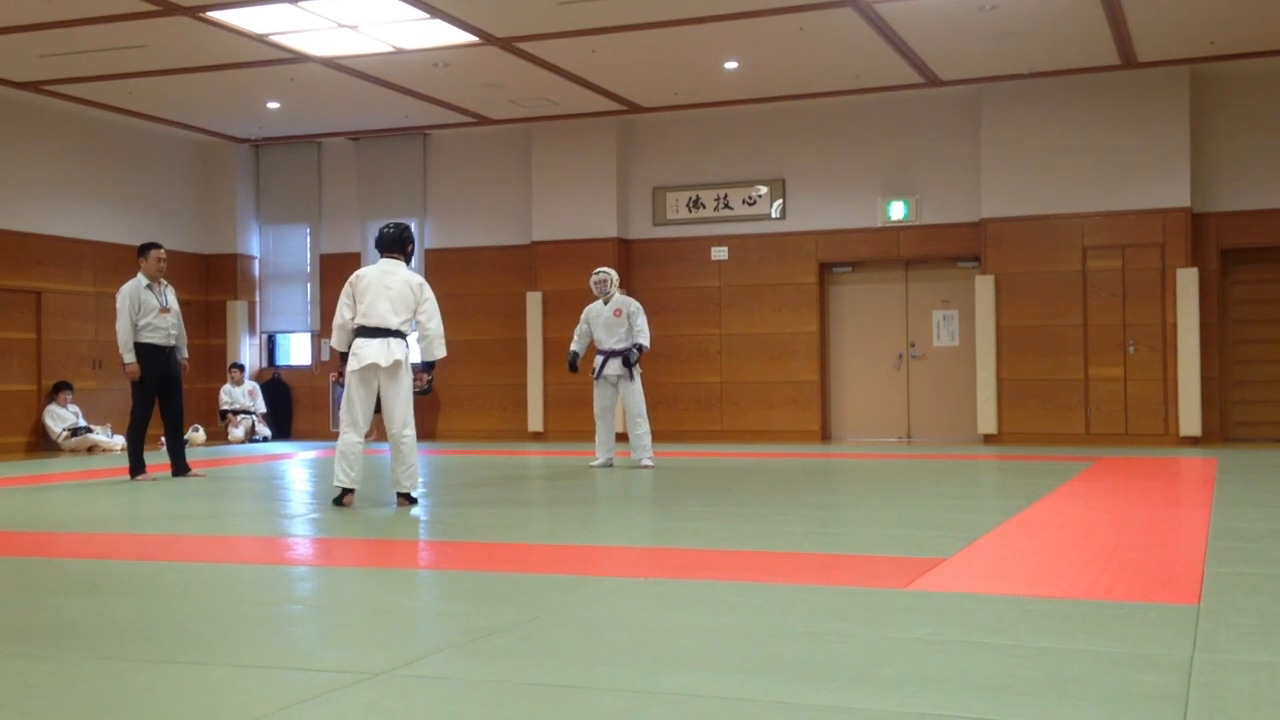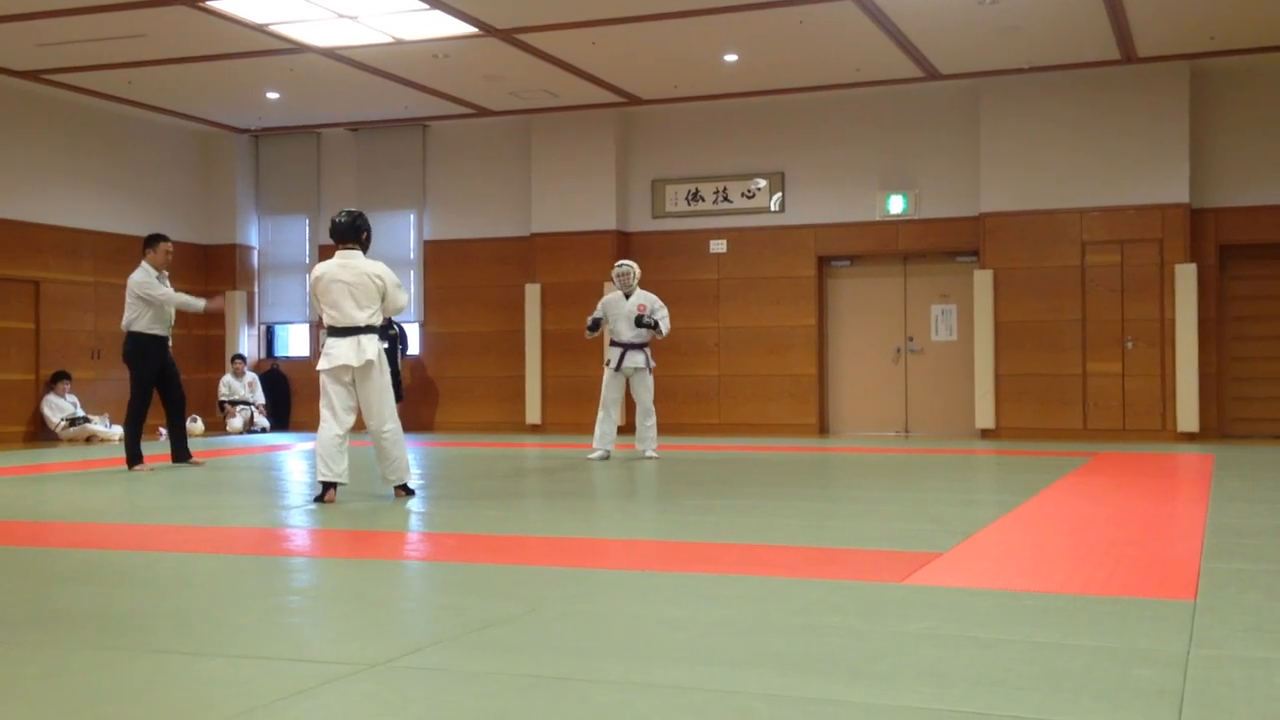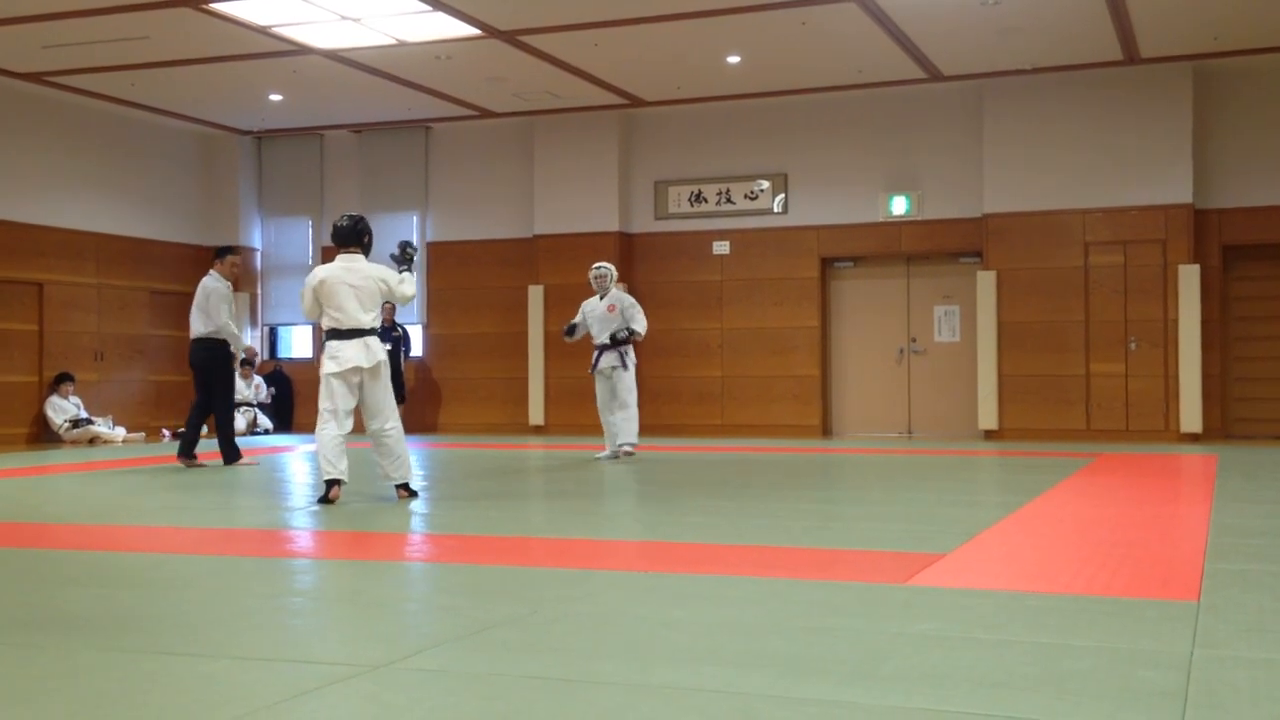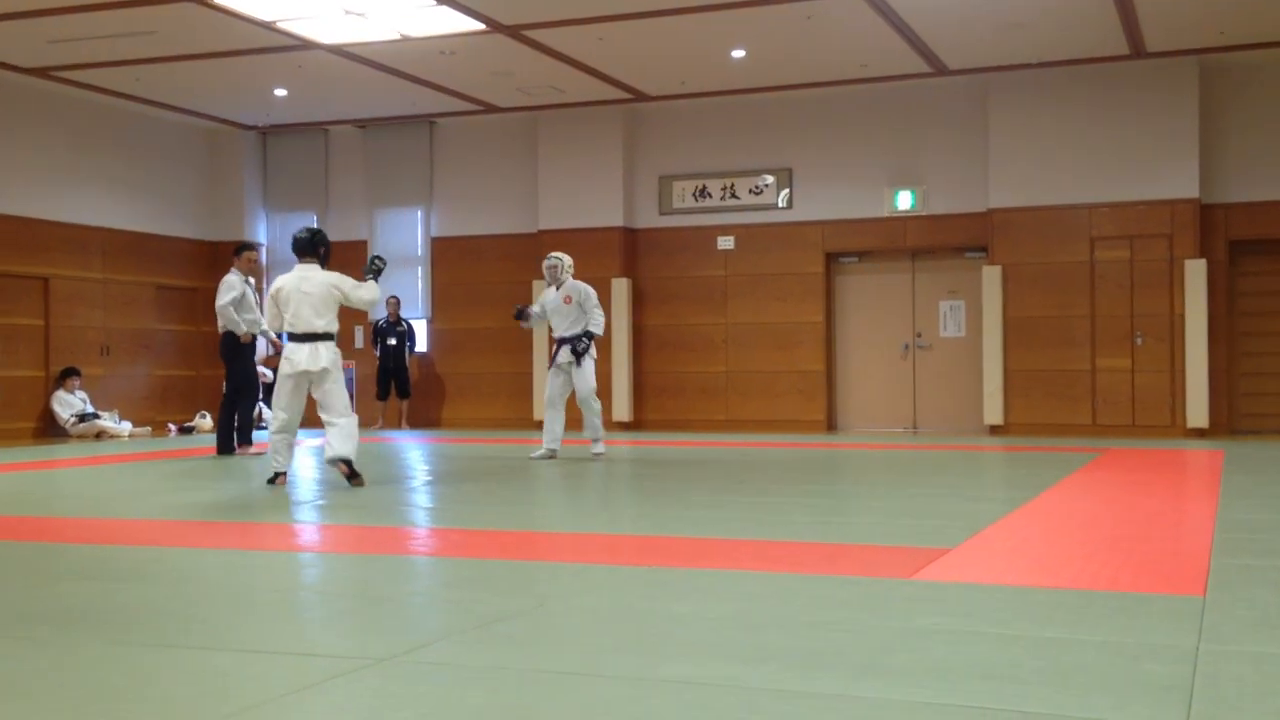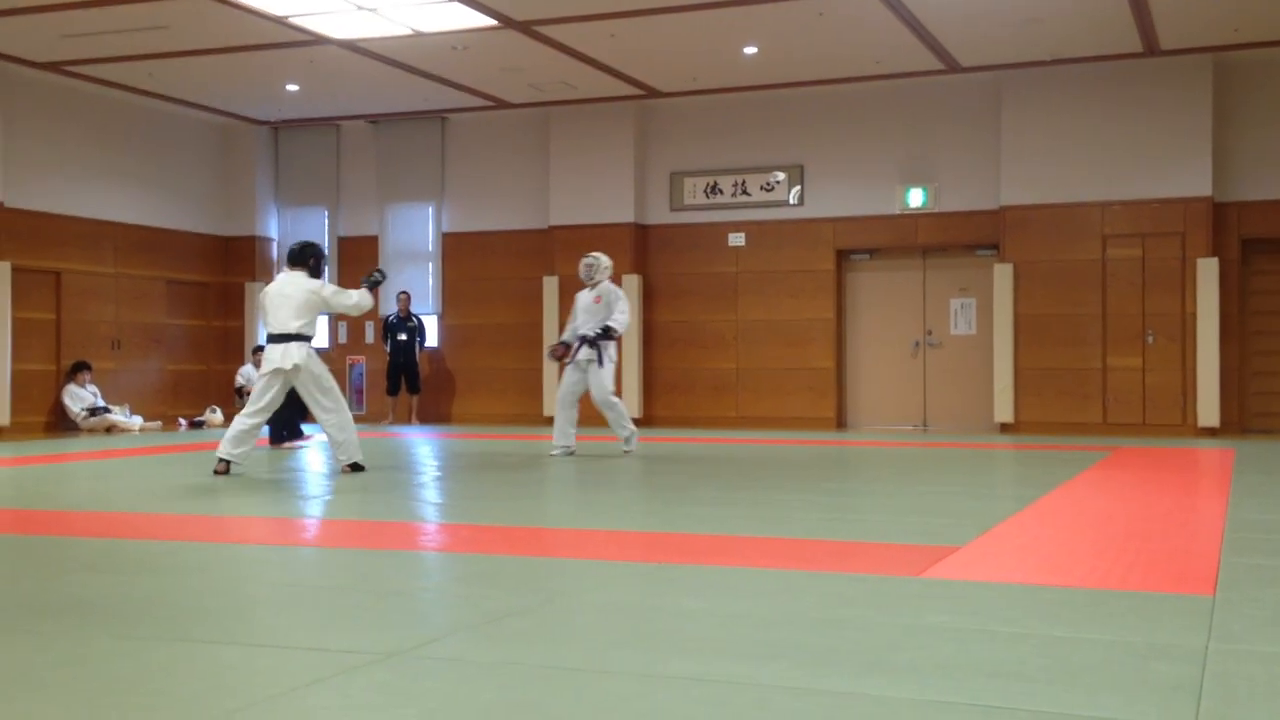
dt=1s
person 1, frame 1
left shoulder: (359, 276)
right shoulder: (416, 282)
left elbow: (342, 321)
right elbow: (431, 328)
left wrist: (343, 358)
right wrist: (428, 367)
left hip: (362, 350)
right hip: (395, 353)
left knee: (352, 424)
right knee: (401, 426)
left ankle: (346, 489)
right ankle: (404, 491)
person 1, frame 2
left shoulder: (319, 272)
right shoulder: (377, 270)
right elbow: (397, 305)
left hip: (335, 349)
right hip: (368, 348)
left knee: (333, 420)
right knee: (383, 420)
left ankle: (329, 485)
right ankle: (399, 483)
person 1, frame 3
left shoulder: (320, 274)
right shoulder: (378, 273)
left elbow: (311, 313)
right elbow: (406, 293)
right wrist: (405, 267)
left hip: (337, 351)
right hip: (370, 349)
left knee: (332, 421)
right knee: (385, 420)
left ankle: (333, 482)
right ankle: (402, 483)
person 1, frame 4
left shoulder: (280, 284)
right shoulder: (334, 281)
left elbow: (273, 323)
right elbow: (369, 298)
right wrist: (372, 277)
left hip: (294, 354)
right hip: (324, 353)
left knee: (283, 417)
right knee: (340, 415)
left ankle: (279, 472)
right ankle: (344, 460)
person 1, frame 5
left shoulder: (271, 288)
right shoulder: (315, 288)
right elbow: (356, 304)
right wrist: (368, 287)
left hip: (274, 353)
right hip: (300, 354)
left knee: (255, 409)
right knee: (332, 406)
left ankle: (224, 459)
right ankle: (350, 459)
person 2, frame 1
left shoulder: (168, 290)
right shoulder: (131, 290)
left elbow: (178, 324)
right elbow: (124, 327)
left wrist: (183, 354)
right wrist: (129, 360)
left hip: (168, 355)
right hip: (146, 355)
left knee: (174, 414)
right knee: (141, 414)
left ankle: (180, 466)
right ankle: (137, 469)
person 2, frame 2
left shoulder: (161, 277)
right shoulder: (140, 279)
right elbow: (171, 299)
left wrist: (167, 343)
right wrist: (206, 305)
left hip: (158, 345)
right hip: (141, 345)
left knee: (176, 399)
right knee: (140, 402)
left ankle: (181, 453)
right ankle: (134, 459)
person 2, frame 3
left shoulder: (210, 284)
right shoulder: (218, 287)
right elbow: (222, 323)
left wrist: (233, 347)
right wrist: (242, 346)
left hip: (201, 348)
right hip: (214, 349)
left knee: (204, 403)
right knee: (224, 403)
left ankle: (186, 451)
right ankle: (231, 455)
person 2, frame 4
left shoulder: (247, 283)
right shoulder: (232, 281)
left elbow: (256, 317)
right elbow: (223, 307)
left wrist: (271, 336)
right wrist: (242, 330)
left hip: (243, 343)
right hip: (236, 342)
left knee: (233, 395)
right knee: (250, 391)
left ankle: (225, 445)
right ankle: (243, 442)
person 2, frame 5
left shoulder: (292, 280)
right shoulder: (286, 281)
right elbow: (285, 317)
left wrist: (297, 341)
right wrist: (297, 343)
left hip: (289, 341)
right hip: (286, 341)
left knee: (293, 387)
right knee: (285, 389)
left ankle: (294, 432)
right ankle: (277, 438)
person 3, frame 1
left shoulder: (630, 304)
right shoulder: (590, 310)
left elbow: (641, 331)
right elbow: (581, 336)
left wrist: (636, 351)
right wrist: (573, 356)
left hip: (626, 364)
right hip: (602, 364)
left knee: (635, 410)
right knee: (602, 412)
left ankle: (644, 456)
right ankle: (605, 456)
person 3, frame 2
left shoulder: (650, 299)
right shoulder: (608, 301)
left elbow: (664, 326)
right elbow: (593, 327)
left wrist: (652, 323)
right wrist: (592, 327)
left hip: (640, 356)
right hip: (616, 355)
left knee: (645, 403)
right knee: (608, 402)
left ankle: (648, 447)
right ankle: (603, 448)
person 3, frame 3
left shoulder: (623, 299)
right shoulder: (588, 305)
left elbow: (640, 322)
right elbow: (579, 328)
left wrist: (627, 333)
right wrist: (570, 330)
left hip: (621, 355)
right hip: (601, 358)
left knee: (625, 398)
right knee: (605, 404)
left ankle: (627, 443)
right ankle: (612, 447)
person 3, frame 4
left shoulder: (581, 288)
right shoulder: (547, 295)
left elbow: (596, 315)
right elbow: (535, 314)
left wrist: (588, 338)
right wrist: (523, 313)
left hip: (582, 348)
right hip: (560, 351)
left knee: (585, 394)
right knee: (553, 399)
left ankle: (597, 439)
right ankle: (550, 446)
person 3, frame 5
left shoulder: (612, 291)
right shoulder: (581, 296)
left elbow: (621, 317)
left wrist: (602, 334)
right wrist: (563, 344)
left hip: (602, 349)
right hip: (580, 350)
left knee: (602, 395)
right knee: (565, 395)
left ankle: (628, 435)
right ankle: (565, 444)
